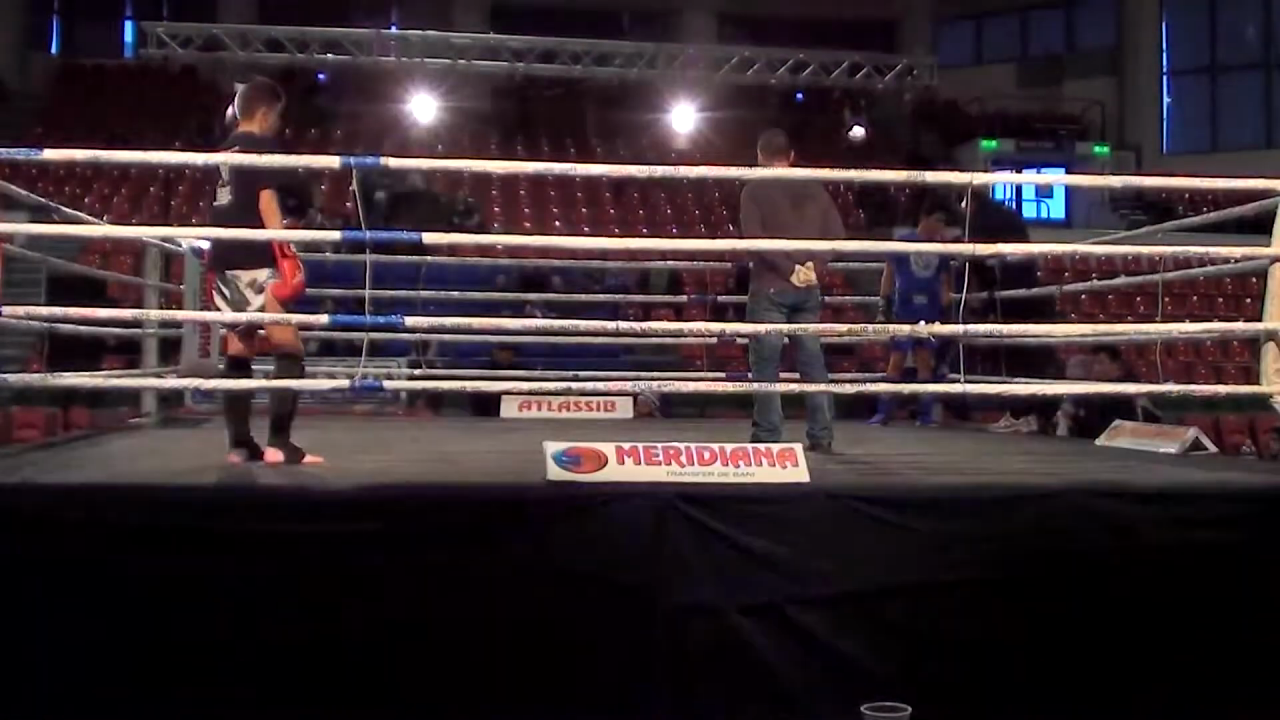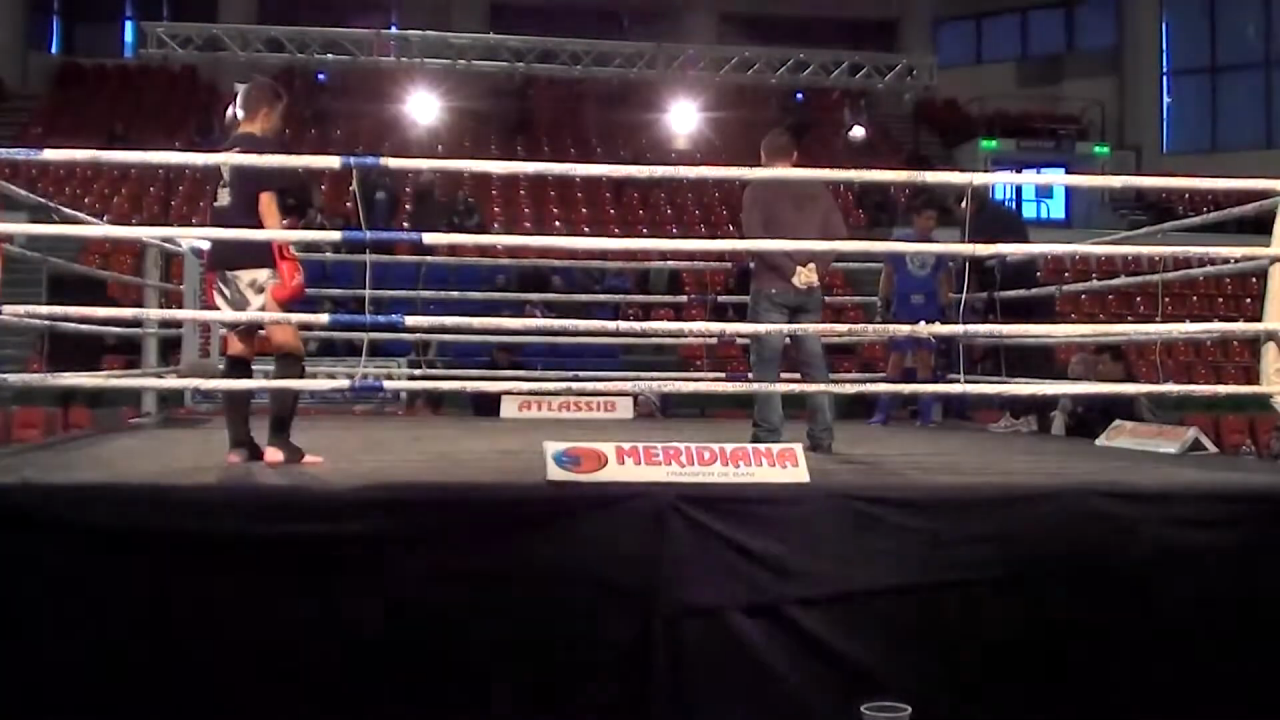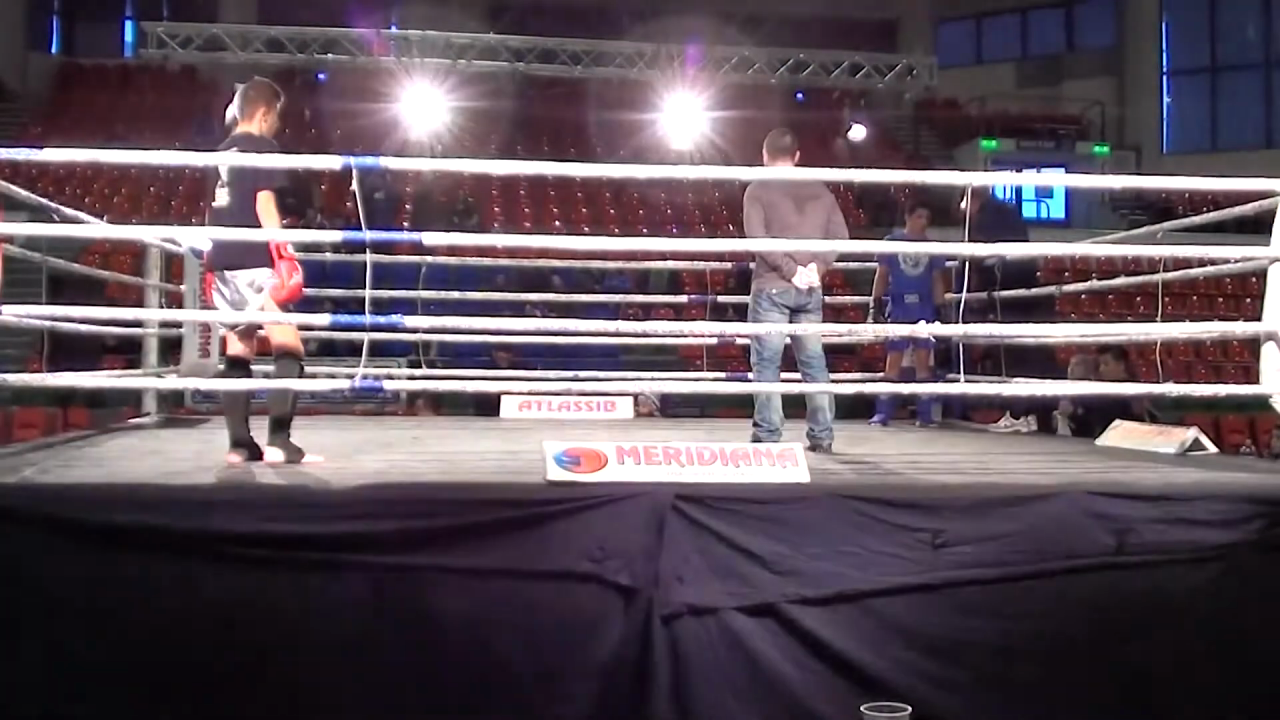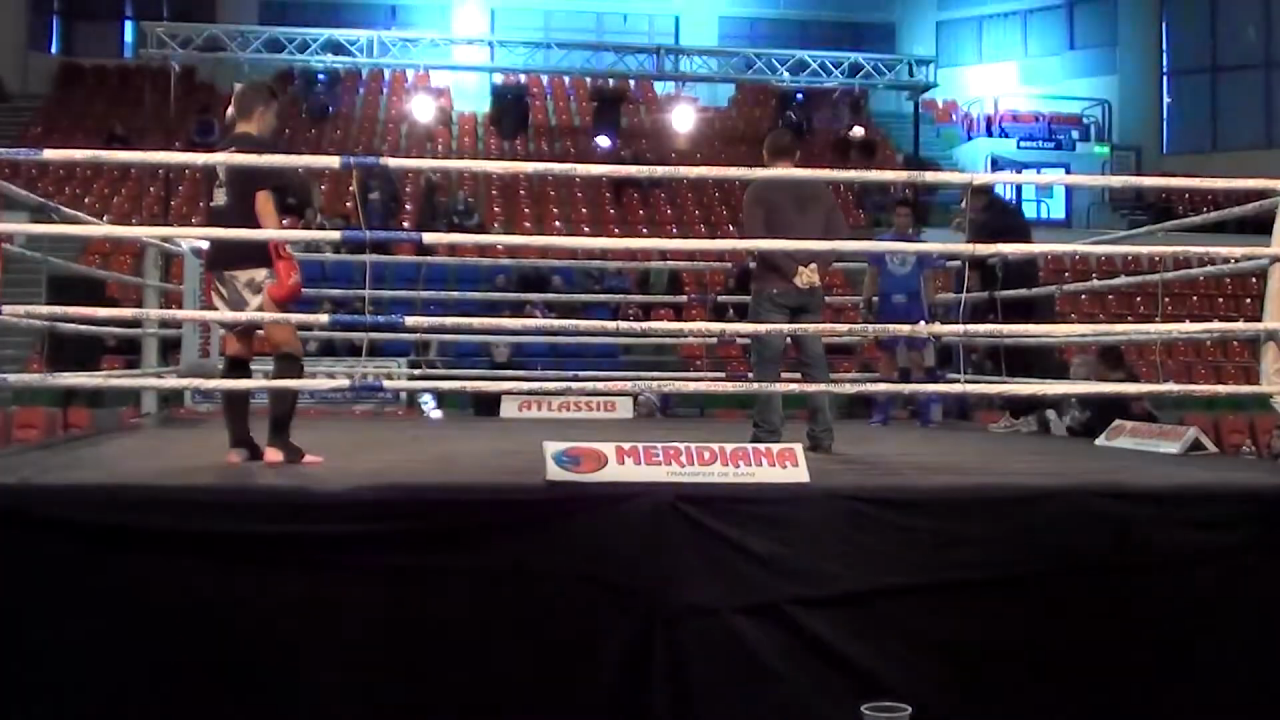
dt=0.5s
person 1, frame 1
left shoulder: (222, 153)
right shoulder: (263, 147)
left elbow: (220, 209)
right elbow: (266, 202)
right wrist: (286, 255)
left hip: (224, 262)
right hip: (254, 261)
left knee: (238, 352)
right knee: (289, 348)
left ankle: (239, 443)
right ankle: (278, 442)
person 1, frame 2
left shoulder: (223, 153)
right shoulder: (264, 147)
left elbow: (221, 210)
right elbow: (267, 204)
right wrist: (286, 257)
left hip: (223, 262)
right hip: (254, 261)
left knee: (239, 352)
right knee: (290, 348)
left ankle: (239, 443)
right ankle: (279, 442)
person 1, frame 3
left shoulder: (221, 153)
right shoulder: (262, 148)
left elbow: (220, 210)
right elbow: (265, 203)
right wrist: (284, 256)
left hip: (223, 262)
right hip: (253, 261)
left knee: (239, 352)
right knee: (289, 348)
left ankle: (239, 444)
right ankle: (278, 442)
person 1, frame 4
left shoulder: (220, 154)
right shoulder: (260, 147)
left elbow: (219, 209)
right elbow: (263, 202)
right wrist: (282, 255)
left hip: (222, 261)
right hip: (252, 261)
left knee: (237, 353)
right knee: (288, 348)
left ankle: (239, 443)
right ankle: (278, 442)
person 2, frame 1
left shoulder: (754, 189)
right shoulder: (815, 189)
left elbow: (755, 237)
right elbow: (836, 233)
left wrist: (787, 269)
right wrist: (814, 266)
left hip: (770, 287)
right hip: (808, 289)
left knee: (765, 364)
right knee: (812, 362)
left ankle: (767, 436)
right ankle: (821, 436)
person 2, frame 2
left shoulder: (757, 189)
right shoulder: (818, 189)
left elbow: (756, 238)
right elbow: (838, 234)
left wrist: (789, 270)
right wrist: (816, 267)
left hip: (771, 287)
right hip: (810, 289)
left knee: (767, 364)
right knee: (814, 363)
left ankle: (767, 436)
right ankle: (822, 437)
person 2, frame 3
left shoulder: (758, 189)
right shoulder: (819, 189)
left elbow: (758, 237)
right elbow: (840, 234)
left wrist: (791, 270)
right wrist: (816, 267)
left hip: (772, 287)
right hip: (810, 289)
left knee: (767, 364)
right knee: (814, 363)
left ankle: (767, 435)
right ankle: (822, 436)
person 2, frame 4
left shoulder: (758, 190)
right shoulder: (820, 189)
left elbow: (758, 238)
right elbow: (840, 234)
left wrist: (791, 270)
right wrist: (818, 267)
left hip: (773, 287)
right hip: (811, 289)
left knee: (767, 364)
right knee: (815, 363)
left ankle: (767, 436)
right ankle: (822, 436)
person 3, frame 1
left shoulder: (979, 221)
right shoulder: (1010, 216)
left elbow: (975, 261)
left wrist: (977, 294)
left hip: (1005, 290)
right hip: (1027, 284)
left knee: (1011, 352)
right knee: (1031, 349)
left ankle: (1019, 414)
right ankle: (1038, 413)
person 3, frame 2
left shoulder: (979, 223)
right shoulder: (1010, 216)
left elbow: (975, 261)
left wrist: (978, 293)
left hip: (1004, 291)
right hip: (1027, 288)
left knee: (1008, 353)
right knee: (1030, 352)
left ankle: (1018, 414)
right ankle: (1033, 412)
person 3, frame 3
left shoulder: (981, 222)
right shoulder: (1010, 212)
left elbow: (975, 258)
left wrist: (975, 292)
left hip: (1003, 293)
right hip: (1026, 286)
left knee: (1007, 351)
right knee: (1029, 350)
left ankle: (1019, 414)
right ankle: (1033, 411)
person 3, frame 4
left shoulder: (984, 222)
right shoulder: (1013, 215)
left elbow: (975, 260)
left wrist: (977, 289)
left hip: (1003, 293)
right hip: (1026, 287)
left knee: (1006, 351)
right knee: (1027, 350)
left ankle: (1018, 413)
right ankle: (1032, 409)
person 4, frame 1
right shoulder: (903, 242)
left elbow: (944, 283)
right elbow: (889, 274)
left wrist: (946, 313)
right wrist: (884, 305)
left hip: (930, 312)
right hip: (904, 310)
left knee: (926, 361)
right knee: (897, 361)
left ankle: (925, 413)
right ankle: (883, 412)
person 4, frame 2
right shoulder: (899, 241)
left elbow: (942, 281)
right elbow: (887, 274)
left wrist: (945, 311)
right wrist: (882, 305)
left hip: (929, 310)
right hip: (903, 309)
left knee: (925, 361)
right knee: (896, 360)
left ankle: (925, 414)
right ankle: (882, 412)
person 4, frame 3
right shoulder: (892, 242)
left elbow: (938, 281)
right elbow: (882, 275)
left wrist: (941, 310)
right wrist: (875, 305)
left hip: (924, 308)
right hip: (898, 307)
left knee: (923, 360)
right knee: (893, 359)
left ankle: (925, 413)
right ankle: (882, 412)
person 4, frame 4
right shoulder: (880, 243)
left elbow: (928, 280)
right elbow: (871, 277)
left wrist: (931, 309)
right wrist: (866, 306)
left hip: (914, 307)
right hip: (887, 307)
left knee: (917, 360)
right knee: (887, 360)
left ankle: (924, 413)
right ankle: (881, 412)
